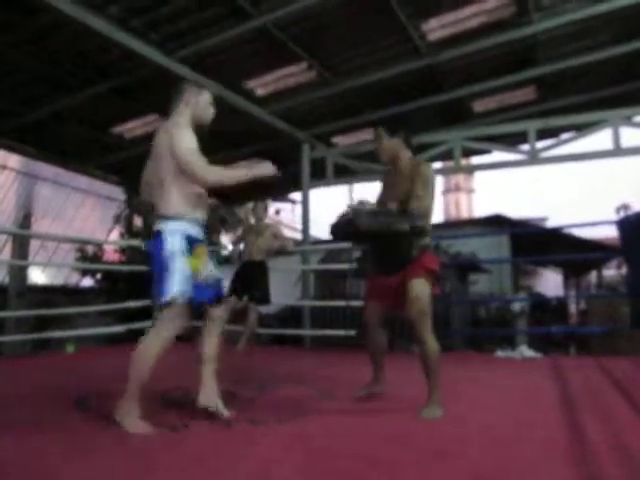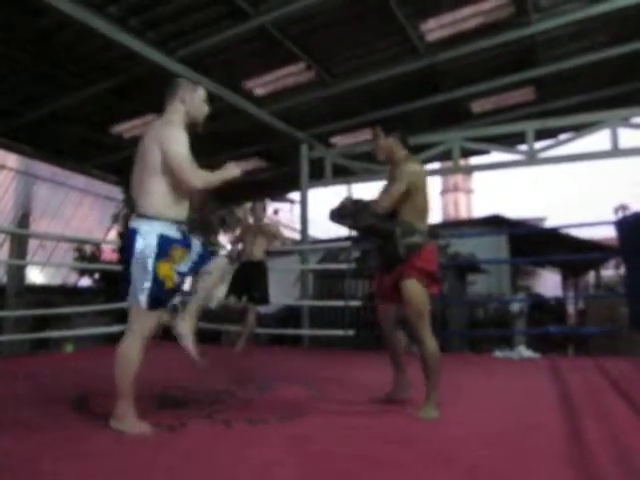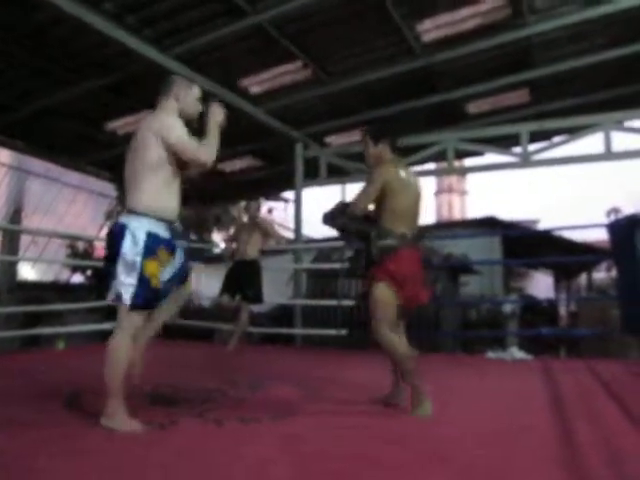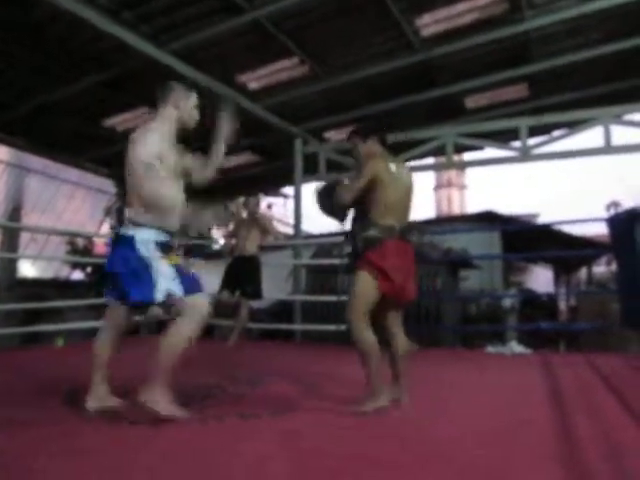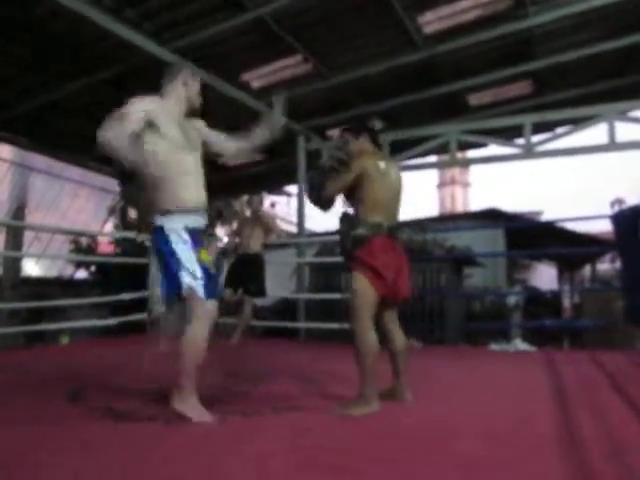
dt=0.2s
person 1, frame 1
left shoulder: (166, 141)
right shoulder: (178, 132)
left elbow: (147, 189)
right elbow: (208, 176)
left wrist: (197, 198)
right wrist: (255, 170)
left hip: (189, 239)
right hip: (177, 238)
left knee: (218, 308)
right knee: (168, 326)
left ankle: (208, 391)
right ankle: (128, 407)
person 1, frame 2
left shoulder: (160, 133)
right shoulder: (170, 129)
right elbow: (192, 180)
right wrist: (229, 172)
left hip: (170, 235)
right hip: (154, 236)
left knee: (218, 265)
right knee: (142, 326)
left ankle: (186, 320)
right ankle: (123, 412)
person 1, frame 3
left shoulder: (155, 129)
right shoulder: (163, 121)
right elbow: (204, 157)
left wrist: (192, 159)
right wrist: (214, 124)
left hip: (157, 233)
right hip: (141, 233)
left knee: (182, 286)
right knee: (128, 324)
left ankle: (141, 341)
right ankle: (113, 410)
person 1, frame 4
left shoulder: (169, 146)
right shoulder: (148, 136)
left elbow: (203, 174)
right elbow: (144, 186)
left wrist: (222, 138)
left hip: (153, 243)
right hip: (143, 243)
left knee: (116, 321)
right knee: (197, 308)
left ankle: (98, 393)
right ankle: (156, 388)
person 1, frame 5
left shoulder: (194, 126)
right shoulder: (145, 106)
left elbow: (234, 152)
right elbow: (108, 135)
left wrist: (268, 129)
right wrist: (145, 159)
left hip: (195, 226)
right hip: (177, 229)
right knee: (204, 312)
right ankle: (185, 395)
person 2, frame 1
left shoulder: (422, 169)
right shoulder: (389, 175)
left elbow: (419, 211)
right elbow: (380, 211)
left wrist: (389, 211)
left hip: (414, 259)
right hip: (385, 259)
left knee: (422, 329)
right knee: (371, 321)
left ankle: (435, 398)
right ankle: (378, 379)
person 2, frame 2
left shoulder: (406, 167)
right shoulder: (404, 168)
left elbow: (381, 207)
left hip: (413, 258)
right hip: (400, 255)
left knee: (420, 329)
right knee: (387, 320)
left ankle: (433, 399)
right ankle: (401, 384)
person 2, frame 3
left shoulder: (382, 171)
right shoulder: (407, 175)
left elbow: (357, 208)
left wrist: (344, 211)
right wrist: (370, 216)
left hip: (392, 258)
right hip: (403, 255)
left knee: (382, 329)
right knee: (394, 327)
left ankle: (420, 394)
right ankle: (398, 390)
person 2, frame 4
left shoulder: (373, 165)
right shoulder: (403, 170)
left elbow: (343, 198)
left wrist: (335, 190)
right wrist: (360, 201)
left hip: (381, 250)
right hip: (399, 247)
left knee: (357, 318)
right knee: (392, 321)
left ankle: (377, 390)
right ankle: (398, 387)
person 2, frame 5
left shoulder: (362, 162)
right shoulder: (392, 167)
left elbow: (327, 192)
left wrist: (331, 176)
right wrist: (344, 175)
left hip: (370, 247)
right hip: (390, 246)
left knee: (362, 321)
right knee: (389, 320)
left ankle: (367, 397)
right ankle: (401, 387)
person 3, frame 1
left shoulder: (271, 228)
right shoulder: (247, 228)
left elbow: (288, 243)
right elbow: (235, 242)
left wrist: (277, 245)
left hip: (258, 266)
right hip: (244, 267)
left knee: (252, 306)
left ankle: (243, 341)
person 3, frame 2
left shoulder: (269, 227)
right shoulder: (246, 227)
left elbow: (285, 241)
right elbow: (235, 242)
left wrist: (273, 233)
left hip: (257, 266)
right hip: (243, 266)
left knee: (252, 306)
right knee: (231, 302)
left ankle: (242, 342)
right ankle: (246, 308)
person 3, frame 3
left shoulder: (264, 224)
right shoulder: (240, 226)
left elbow: (281, 239)
right elbow: (230, 240)
left wrist: (266, 225)
left hip: (251, 265)
right hip: (237, 265)
left knee: (245, 305)
right knee: (224, 301)
left ankle: (234, 340)
right ankle: (240, 306)
person 3, frame 4
left shoulder: (262, 220)
right shoulder: (239, 221)
left elbow: (277, 235)
right elbow: (229, 236)
left wrist: (264, 222)
left hip: (250, 261)
right hip: (236, 261)
left knee: (244, 302)
right knee: (223, 297)
left ankle: (234, 336)
right ankle: (239, 302)
person 3, frame 5
left shoulder: (266, 218)
right shoulder: (243, 220)
left elbow: (280, 233)
right elbow: (234, 235)
left wrist: (267, 220)
left hip: (254, 259)
right hip: (240, 258)
left knee: (248, 299)
left ankle: (238, 333)
right ankle: (242, 300)
